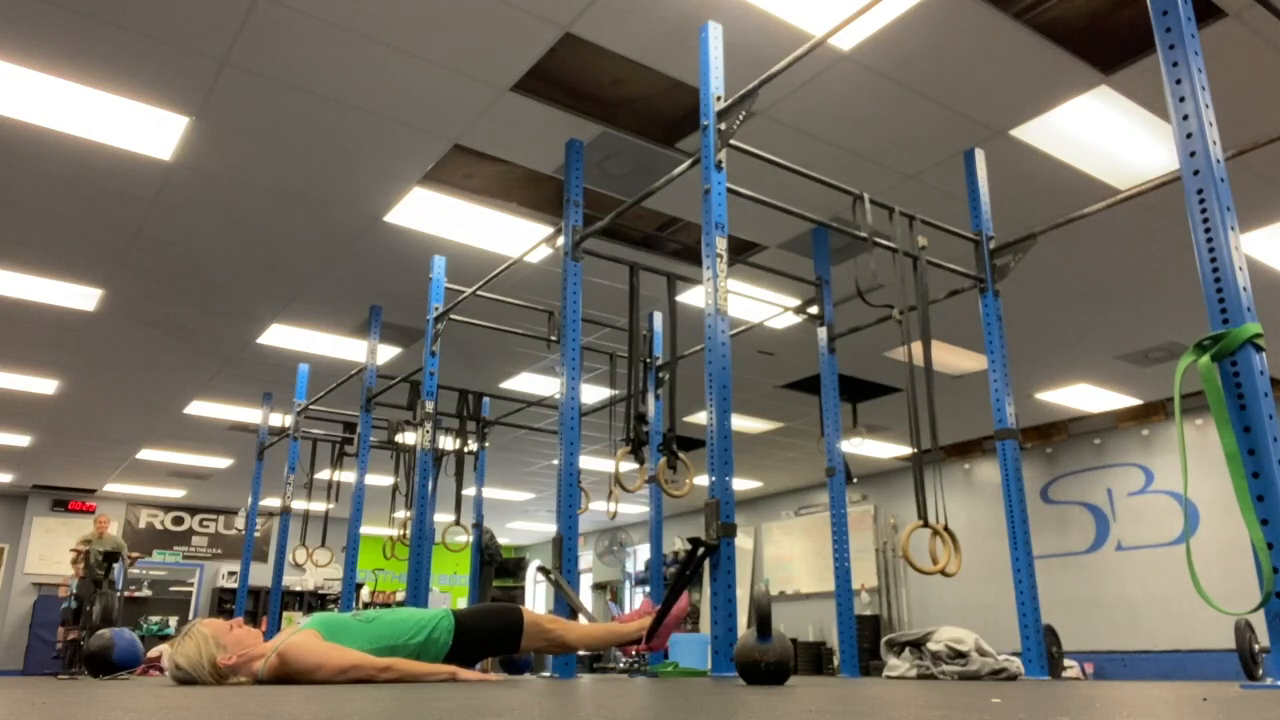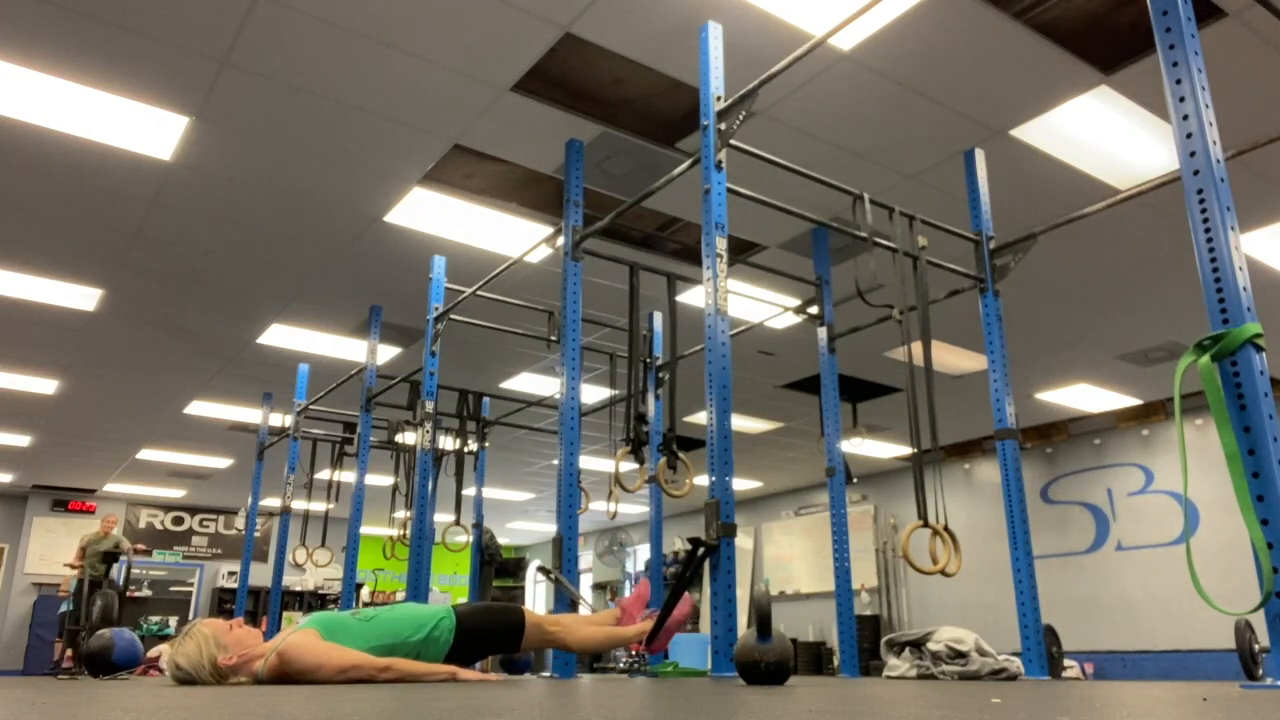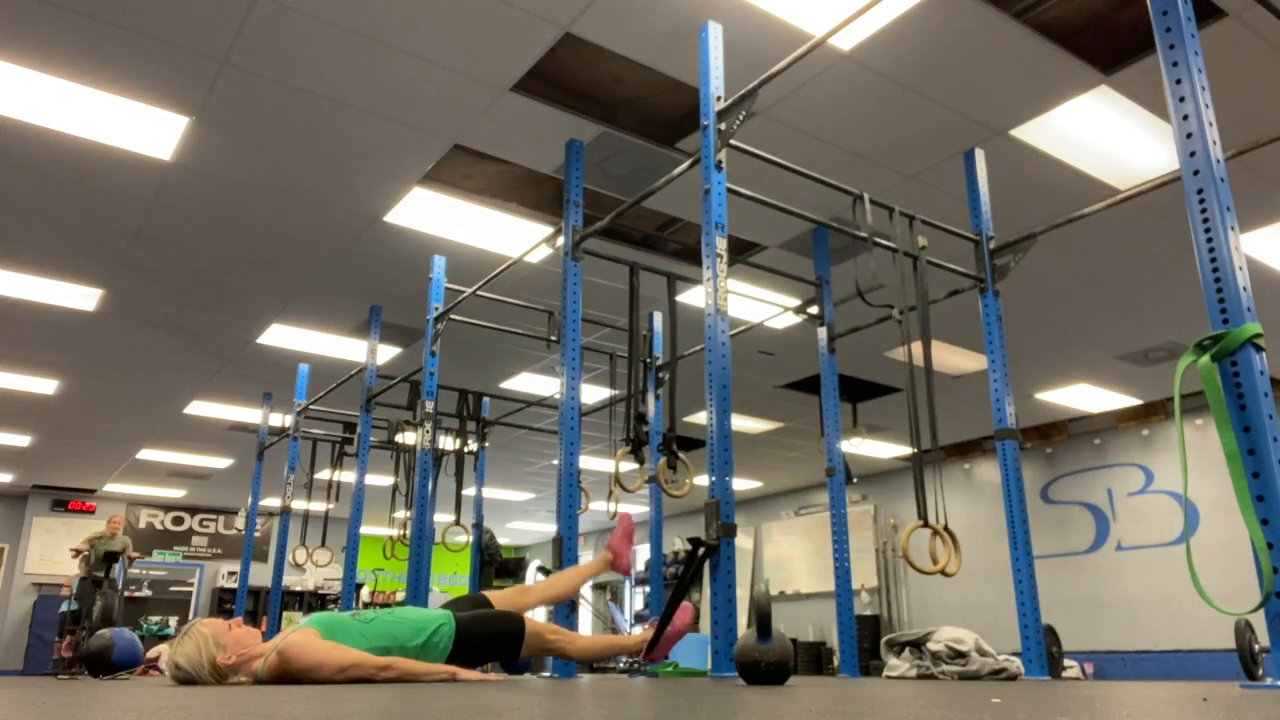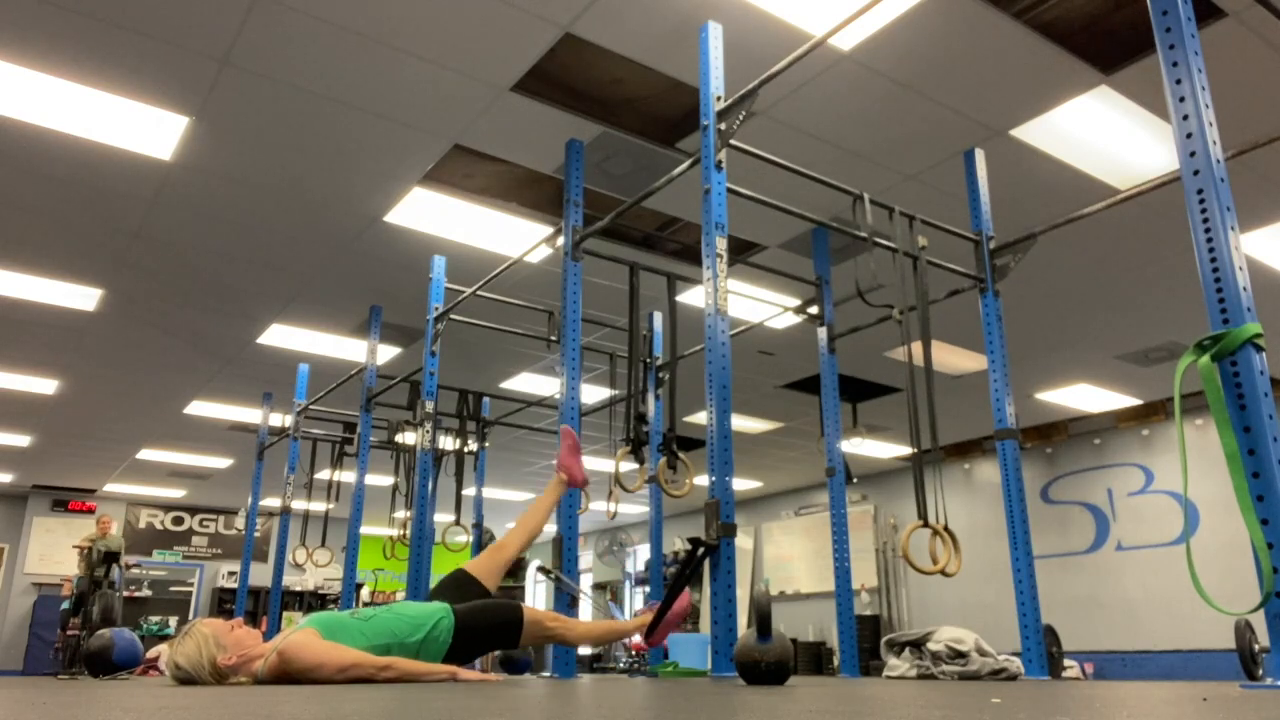
dt=0.3s
person 1, frame 1
left shoulder: (275, 653)
right shoulder: (291, 657)
right elbow: (381, 668)
right wrist: (457, 673)
left hip: (435, 626)
right hip: (444, 636)
left knee: (541, 632)
right knee: (548, 629)
left ankle: (628, 631)
right ankle: (642, 630)
person 1, frame 2
left shoulder: (279, 649)
right shoulder: (289, 657)
right elbow: (380, 669)
right wrist: (456, 673)
left hip: (433, 621)
right hip: (442, 637)
left knee: (532, 616)
right knee: (546, 628)
left ankle: (621, 617)
right ankle: (645, 633)
person 1, frame 3
left shoulder: (278, 652)
right shoulder: (289, 656)
right elbow: (380, 667)
right wrist: (455, 673)
left hip: (435, 621)
right hip: (443, 639)
left knee: (522, 595)
right knee: (551, 635)
left ankle: (610, 557)
right ankle: (647, 641)
person 1, frame 4
left shoulder: (278, 650)
right shoulder: (290, 657)
right elbow: (383, 668)
right wrist: (457, 675)
left hip: (428, 616)
right hip: (442, 634)
left knee: (505, 550)
right knee: (550, 624)
left ankle: (564, 477)
right ankle: (646, 625)
